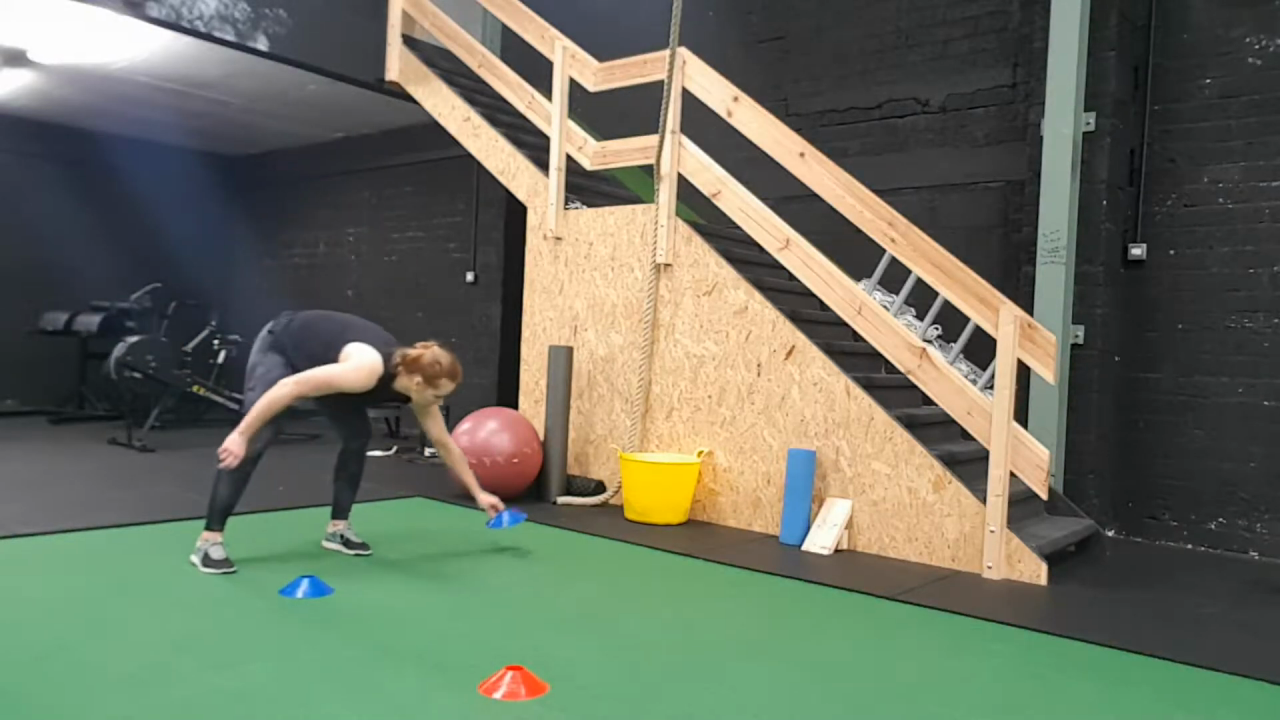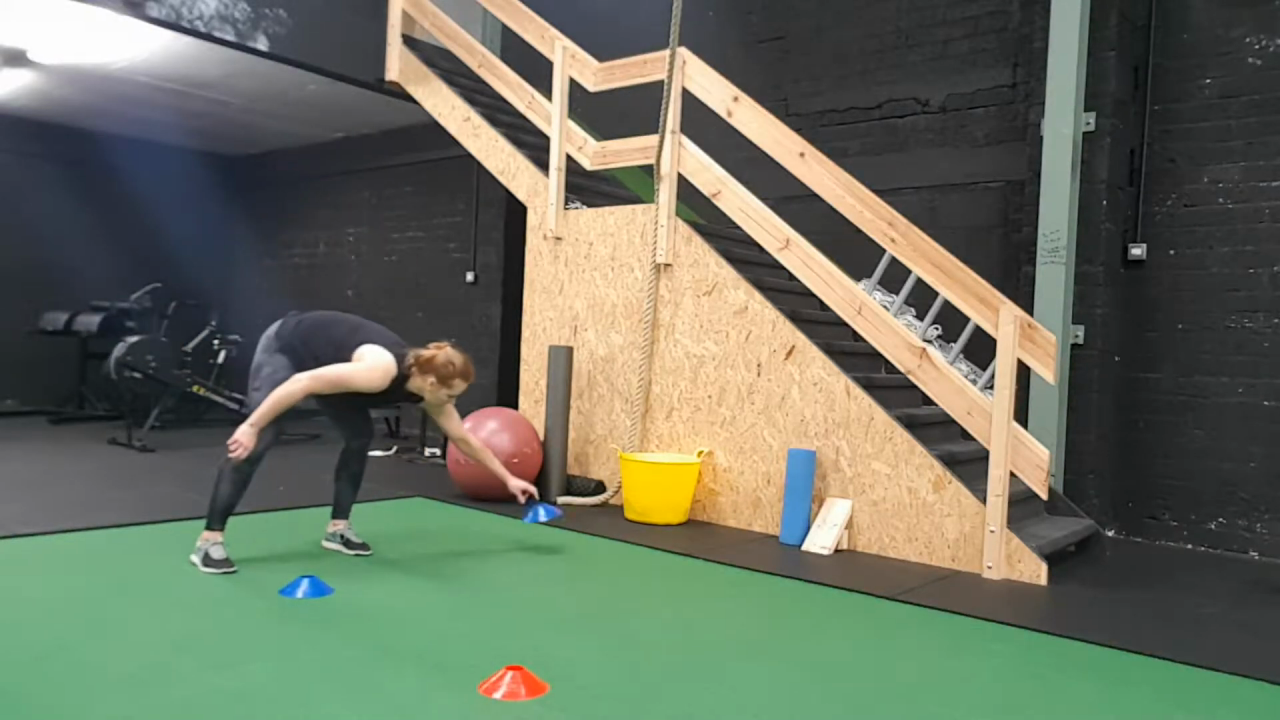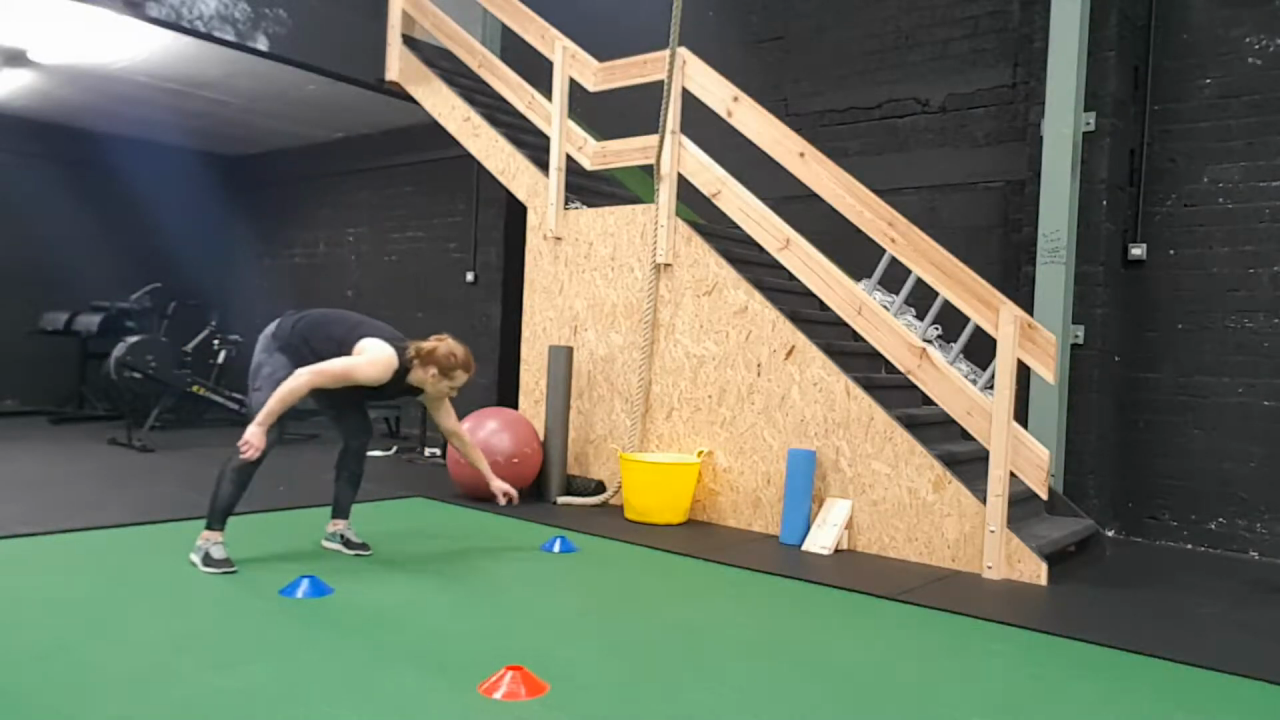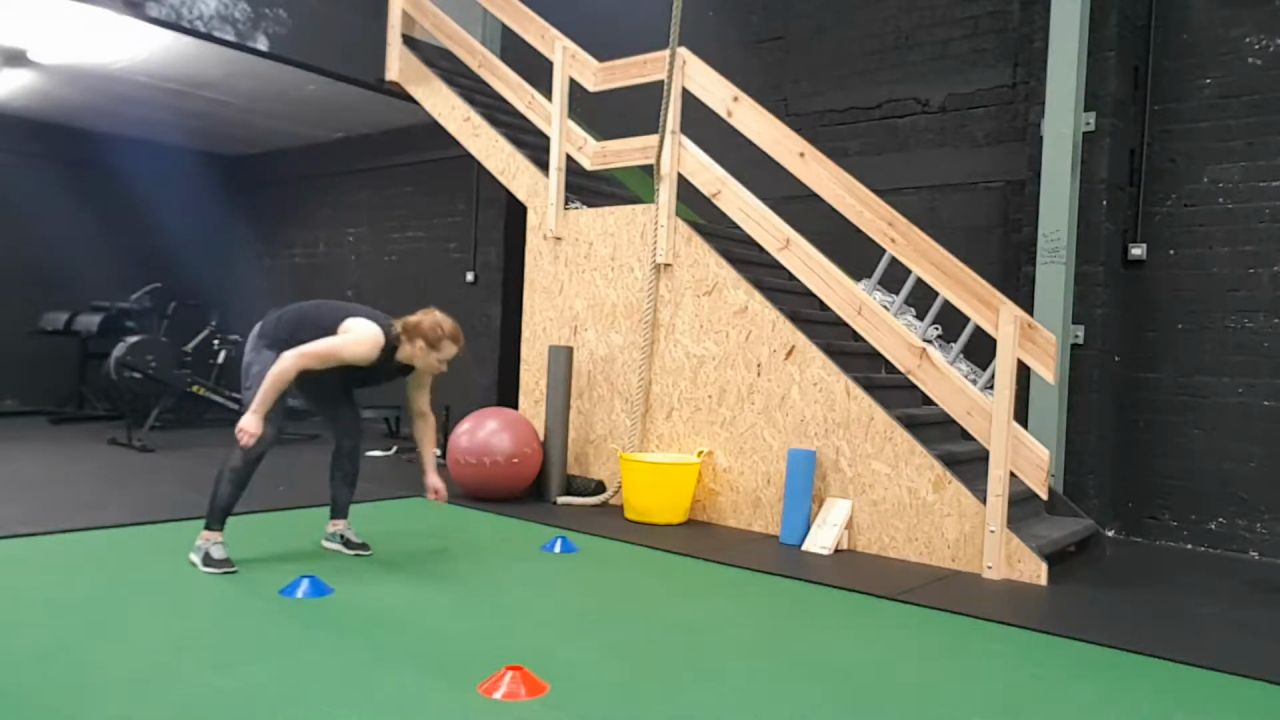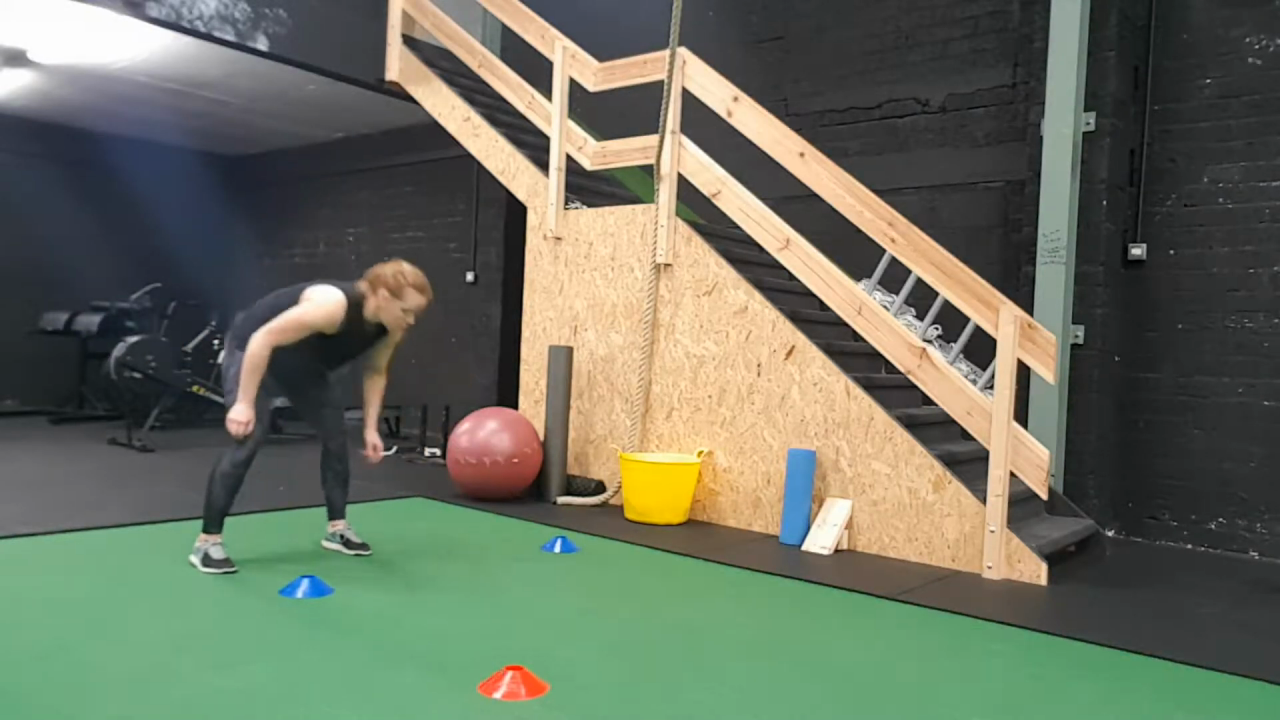
dt=0.2s
person 1, frame 1
left shoulder: (415, 385)
right shoulder: (367, 371)
left elbow: (444, 443)
right elbow: (290, 387)
left wrist: (478, 492)
right wrist: (241, 432)
left hip: (315, 360)
right hip: (278, 346)
left knee: (358, 435)
right knee: (258, 439)
left ankle: (337, 528)
right ankle: (209, 540)
person 1, frame 2
left shoulder: (428, 386)
right shoulder: (382, 372)
left elbow: (464, 438)
right elbow: (304, 382)
left wrist: (508, 478)
right wrist: (251, 426)
left hip: (324, 360)
right hip: (284, 346)
left knee: (360, 434)
right knee: (252, 444)
left ankle: (337, 528)
right ankle: (209, 540)
person 1, frame 3
left shoulder: (428, 379)
right shoulder: (385, 363)
left elbow: (455, 433)
right elbow: (307, 376)
left wrist: (492, 479)
right wrist: (260, 424)
left hip: (328, 360)
right hip: (283, 345)
left knee: (359, 434)
right knee: (259, 443)
left ankle: (338, 528)
right ankle: (208, 540)
person 1, frame 4
left shoulder: (415, 364)
right shoulder: (369, 341)
left elbow: (423, 415)
right elbow: (293, 358)
left wrist: (430, 472)
right wrist: (255, 414)
right hip: (273, 345)
left knee: (351, 432)
right knee: (259, 440)
left ankle: (337, 528)
right ankle: (208, 541)
person 1, frame 5
left shoulder: (389, 329)
right shoulder: (332, 304)
left elbow: (376, 373)
right elbow: (263, 340)
left wrist: (371, 428)
right wrist: (244, 403)
right hip: (253, 353)
left knee: (337, 436)
right knee: (247, 442)
left ankle: (338, 529)
right ankle: (207, 542)
